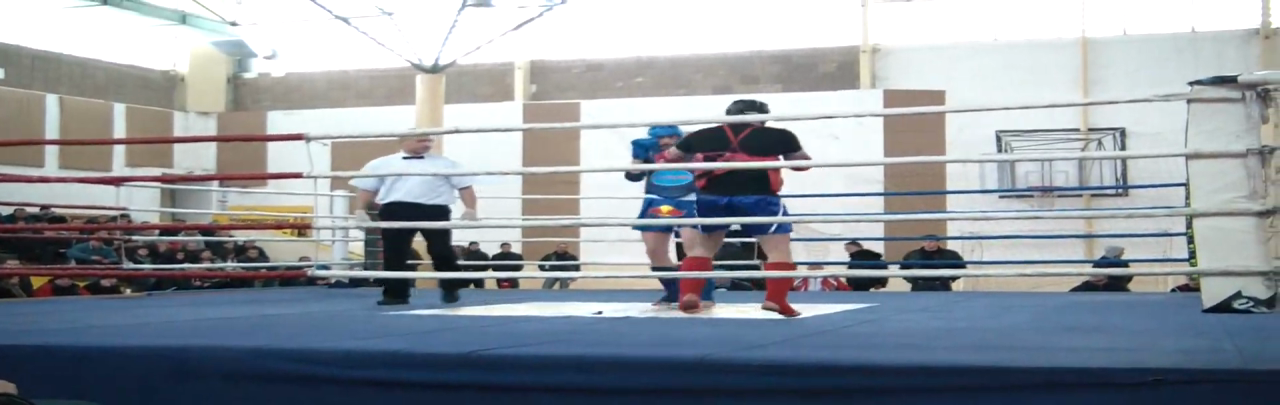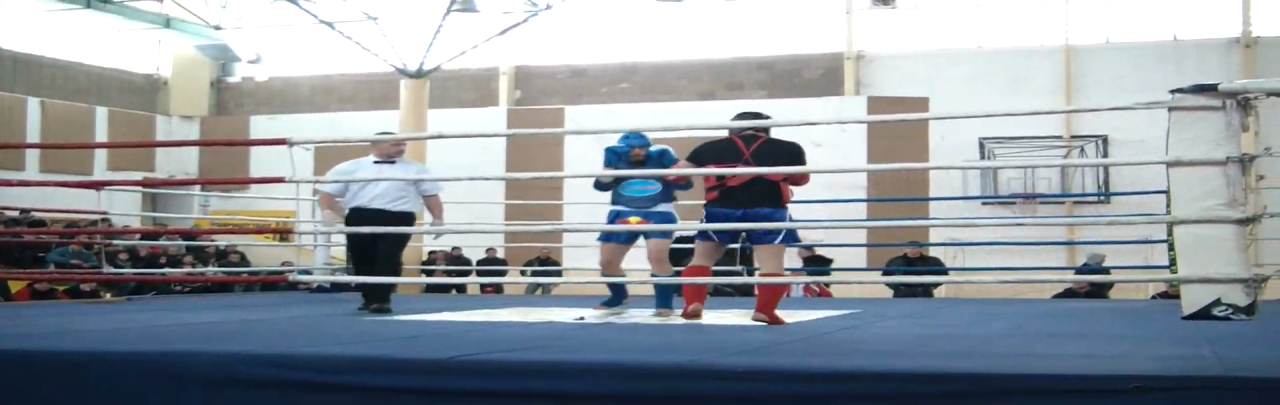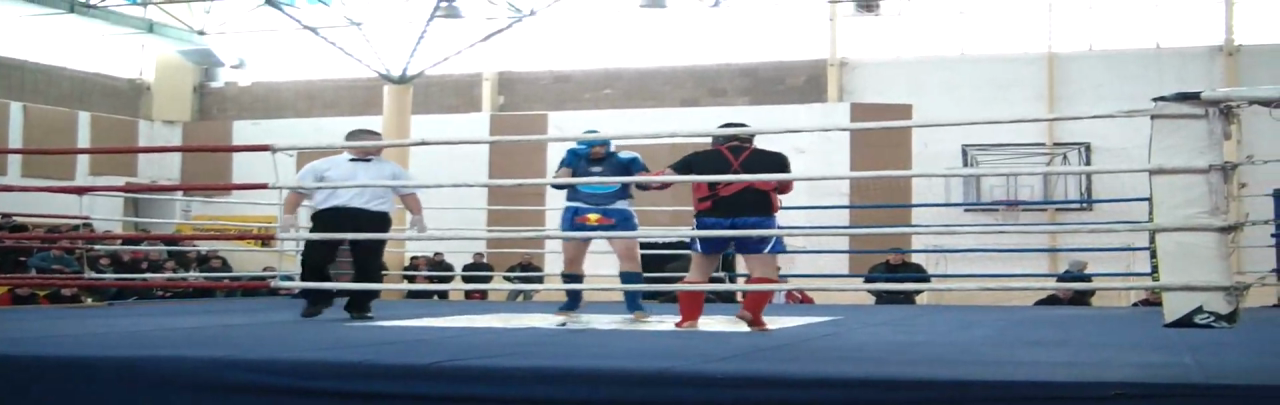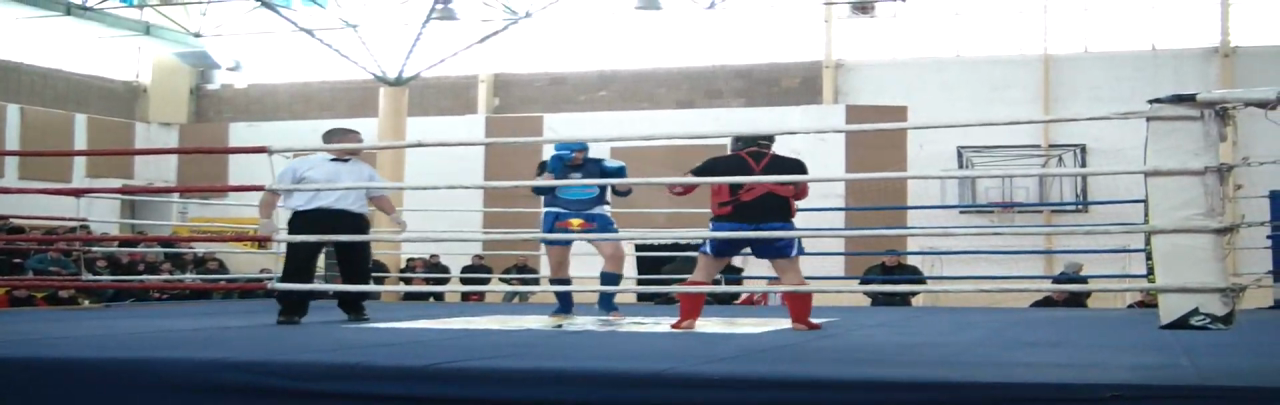
dt=0.3s
person 1, frame 1
left shoulder: (702, 136)
right shoulder: (777, 136)
left elbow: (666, 159)
right elbow: (802, 162)
left hip: (712, 198)
right hip: (758, 198)
left knee: (701, 249)
right knee: (778, 250)
left ankle: (689, 294)
right ankle: (776, 299)
person 1, frame 2
left shoulder: (712, 147)
right shoulder: (788, 149)
right elbow: (801, 179)
left hip: (721, 209)
right hip: (768, 210)
left knee: (702, 259)
right knee: (771, 264)
left ankle: (693, 304)
right ankle: (764, 310)
person 1, frame 3
left shoulder: (699, 158)
right shoulder: (773, 159)
right elbow: (785, 187)
left hip: (711, 220)
right hip: (756, 220)
left knee: (698, 272)
right knee: (765, 271)
left ankle: (688, 318)
right ankle: (751, 311)
person 1, frame 4
left shoulder: (719, 163)
right shoulder: (792, 165)
left elbow: (677, 187)
right elbow: (801, 193)
left wrist: (697, 175)
left hip: (729, 224)
right hip: (775, 224)
left knee: (703, 274)
right knee: (791, 275)
left ankle: (687, 318)
right ankle: (800, 320)
person 2, frame 1
left shoulder: (445, 163)
right shoulder: (381, 164)
left elbow: (464, 186)
right elbow: (366, 189)
left wrist: (470, 209)
right wrist: (361, 211)
left hip: (434, 211)
right hip: (396, 211)
left knee: (441, 251)
right knee: (395, 255)
left ankle: (450, 288)
right ankle: (396, 294)
person 2, frame 2
left shoulder: (415, 169)
right shoulder: (349, 168)
left elbow: (431, 195)
right elbow: (328, 192)
left wrist: (438, 219)
right wrist: (329, 213)
left hip: (398, 218)
right hip: (361, 217)
left knee: (389, 259)
right knee: (363, 262)
left ankle: (379, 299)
right ankle: (372, 297)
person 2, frame 3
left shoulder: (390, 168)
right shoulder: (322, 165)
left elbow: (407, 193)
right elbow: (298, 190)
left wrist: (417, 215)
right wrist: (288, 215)
left hip: (372, 219)
right hip: (331, 216)
left knee: (368, 265)
right knee: (314, 259)
left ankle: (359, 306)
right ankle: (318, 300)
person 2, frame 4
left shoulder: (364, 169)
right shoulder: (300, 164)
left elbow: (377, 195)
right elbow: (273, 192)
left wrist: (394, 214)
right wrist: (265, 219)
left hip: (352, 220)
right hip: (310, 218)
left knee: (358, 265)
right knee: (299, 266)
left ankle: (353, 306)
right ankle: (291, 311)
person 3, frame 1
right shoulder: (650, 154)
right elbow: (633, 176)
right wrist: (638, 154)
left hip: (691, 204)
right hip: (656, 206)
right knee: (655, 252)
left ankle: (705, 294)
right ankle: (674, 293)
person 3, frame 2
left shoulder: (662, 160)
right shoulder: (616, 163)
left elbow: (684, 184)
right elbow: (601, 185)
left wrist: (670, 161)
right wrist: (610, 162)
left hip: (659, 215)
right hip: (622, 216)
left knee: (657, 257)
right knee: (607, 262)
left ankle: (664, 302)
right ankle: (618, 296)
person 3, frame 3
left shoulder: (621, 160)
right shoulder: (572, 161)
left elbow: (645, 184)
right elbow: (559, 183)
left wrist: (637, 167)
right wrist: (569, 162)
left hip: (616, 213)
right hip: (579, 213)
left knee: (629, 253)
right knee: (571, 259)
left ankle: (634, 303)
right ankle: (573, 301)
person 3, frame 4
left shoulder: (599, 166)
right shoulder: (547, 166)
left elbow: (623, 191)
right elbow: (539, 189)
left wrist: (620, 175)
right wrist: (553, 169)
left hip: (595, 218)
right hip: (558, 218)
left knee: (615, 255)
right knee: (558, 265)
left ankle: (606, 302)
right ankle: (565, 306)
